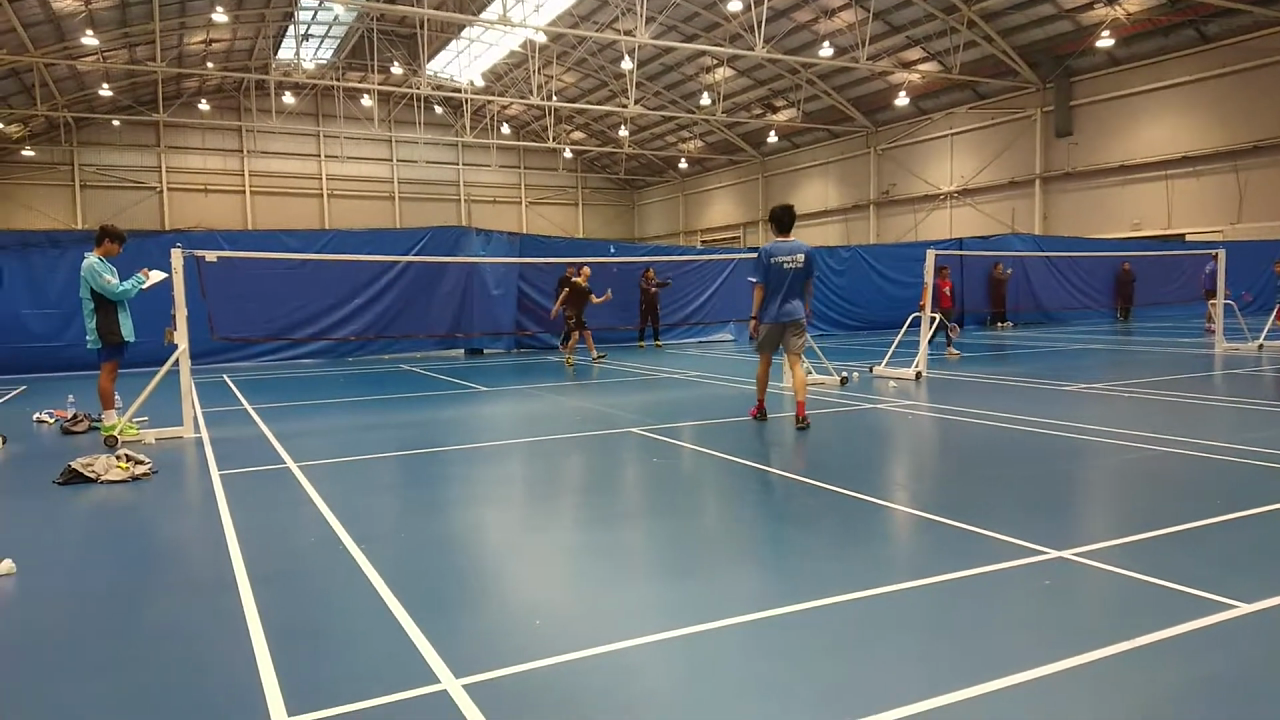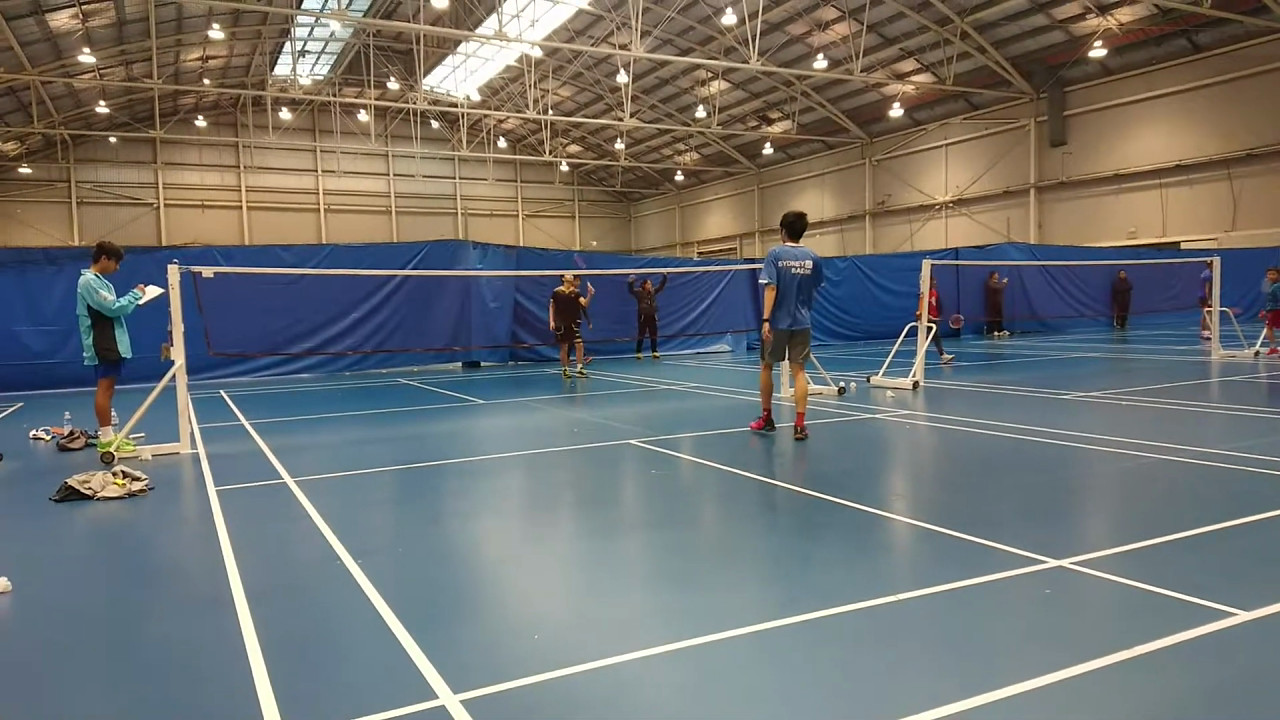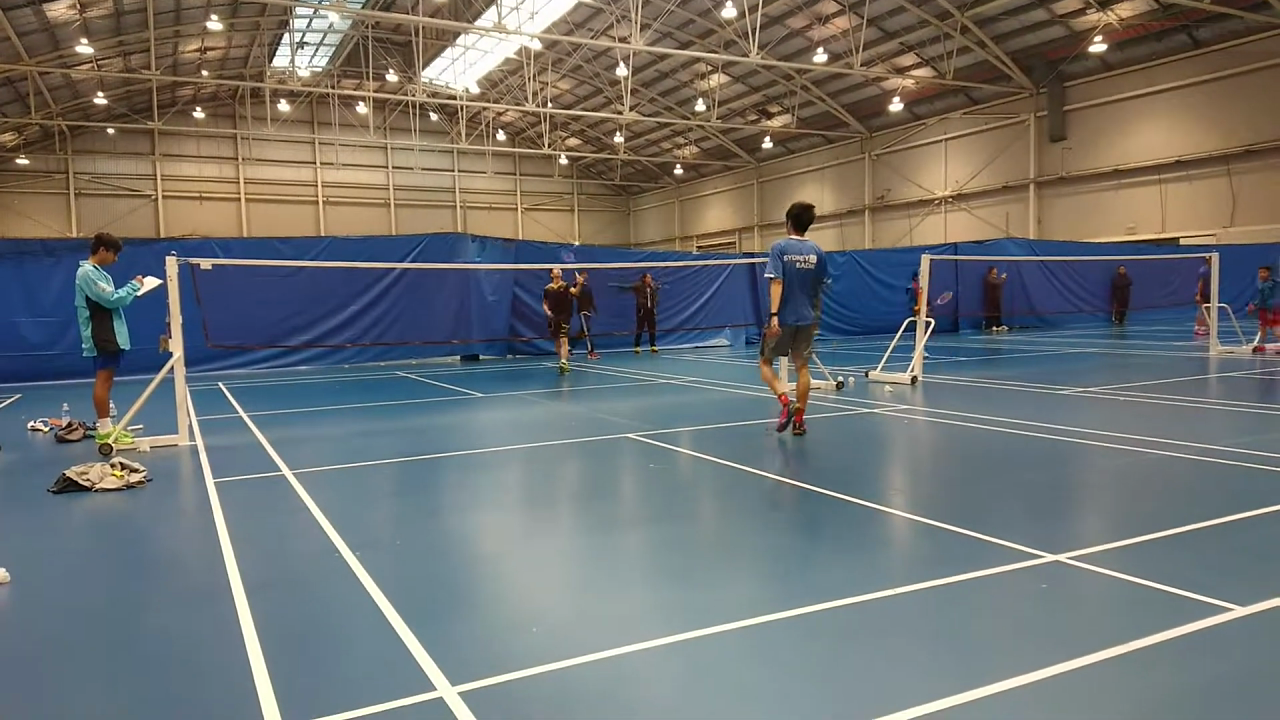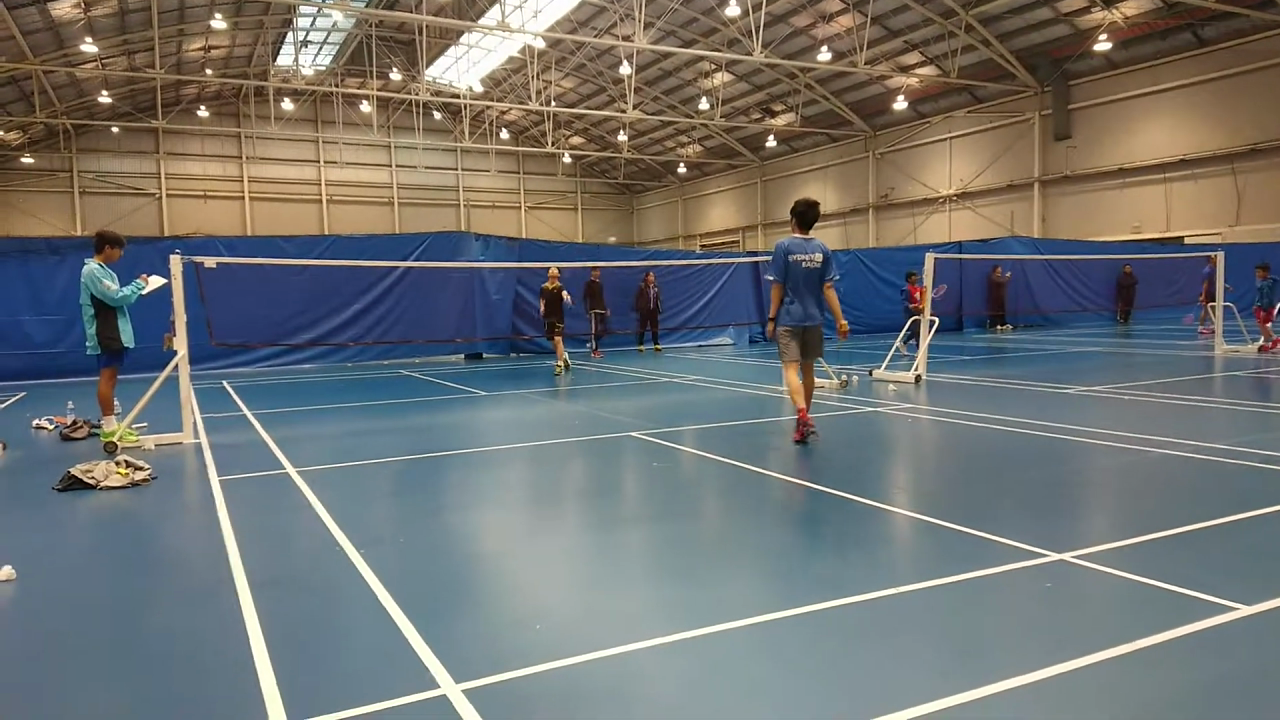
dt=0.2s
person 1, frame 1
left shoulder: (767, 251)
right shoulder: (805, 250)
left elbow: (760, 287)
right elbow: (808, 285)
left wrist: (753, 316)
right wrist: (806, 307)
left hip: (771, 316)
right hip: (796, 315)
left knee: (765, 361)
right knee: (796, 361)
left ankle: (760, 407)
right ankle: (801, 413)
person 1, frame 2
left shoulder: (775, 254)
right shoulder: (813, 258)
left elbow: (770, 289)
left wrist: (765, 320)
left hip: (778, 322)
right hip: (802, 323)
left knee: (766, 368)
right knee: (798, 371)
left ankle: (766, 416)
right ankle: (800, 424)
person 1, frame 3
left shoulder: (779, 247)
right shoulder: (817, 252)
left elbow: (777, 283)
right elbow: (818, 290)
left wrist: (773, 315)
right wrist: (816, 318)
left hip: (783, 318)
right hip: (805, 319)
left knee: (766, 363)
right knee: (801, 367)
left ankle: (786, 403)
right ankle: (799, 419)
person 1, frame 4
left shoulder: (783, 247)
right shoulder: (823, 250)
left elbow: (777, 287)
right elbow: (828, 288)
left wrist: (771, 319)
right wrist: (840, 319)
left hip: (788, 319)
right hip: (813, 319)
left knee: (791, 370)
right knee: (808, 368)
left ankle: (804, 418)
right ankle: (804, 419)
person 2, frame 1
left shoulder: (101, 264)
right shoulder: (93, 265)
left elbow: (114, 292)
right elbow: (116, 292)
left wrist: (136, 284)
right wrist: (139, 278)
left hip: (113, 327)
right hip: (107, 329)
left knee: (111, 373)
right knee: (108, 373)
left ankle: (112, 419)
right ankle: (109, 423)
person 2, frame 2
left shoulder: (98, 281)
right shoulder: (89, 281)
left elbow: (110, 308)
right elbow: (112, 308)
left wrist: (133, 299)
right wrist: (135, 294)
left hip: (111, 343)
right hip: (104, 345)
left knee: (108, 389)
right knee: (105, 389)
left ankle: (108, 435)
right ankle: (106, 439)
person 2, frame 3
left shoulder: (96, 272)
right shoulder: (88, 273)
left elbow: (108, 300)
right elbow: (111, 299)
left wrist: (131, 291)
right wrist: (134, 285)
left hip: (109, 335)
right hip: (102, 337)
left knee: (106, 381)
right knee: (103, 381)
left ankle: (107, 427)
right ankle: (104, 431)
person 2, frame 4
left shoulder: (101, 270)
right shoulder: (93, 271)
left elbow: (113, 298)
right elbow: (116, 297)
left wrist: (136, 289)
right wrist: (139, 284)
left hip: (114, 333)
right hip: (106, 334)
left knee: (110, 379)
right knee: (107, 379)
left ankle: (111, 425)
right ankle: (108, 429)
